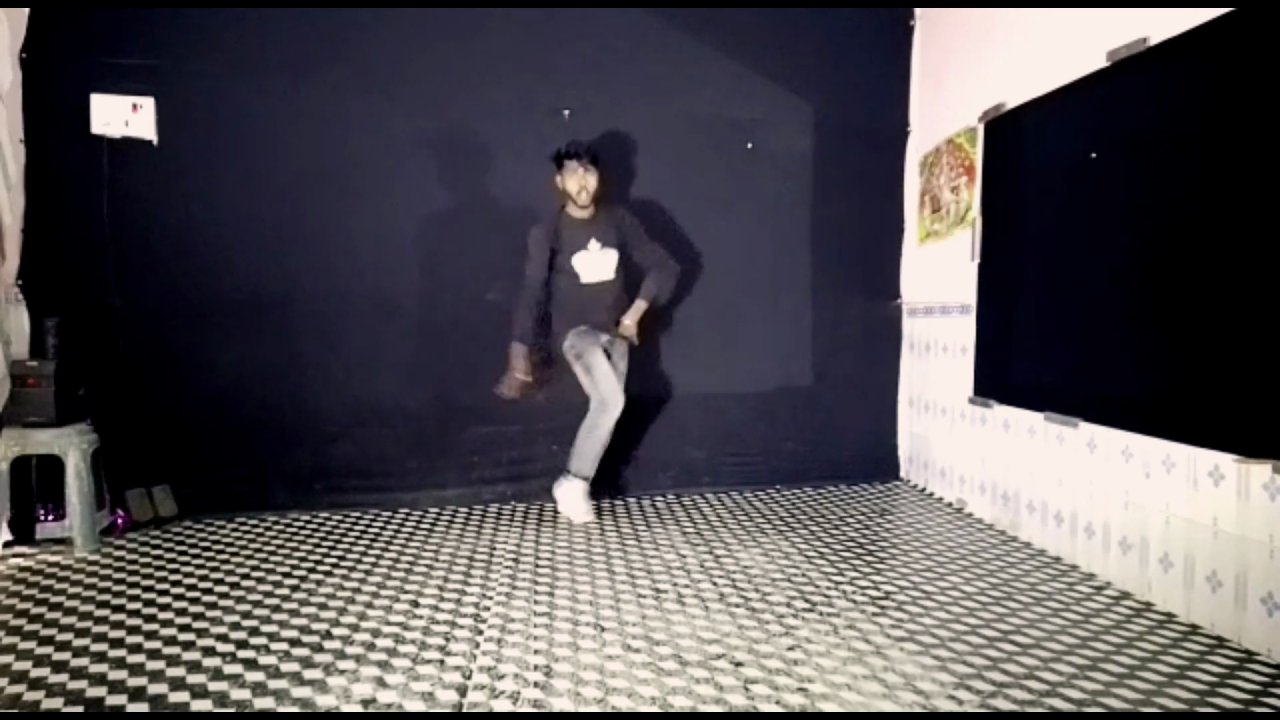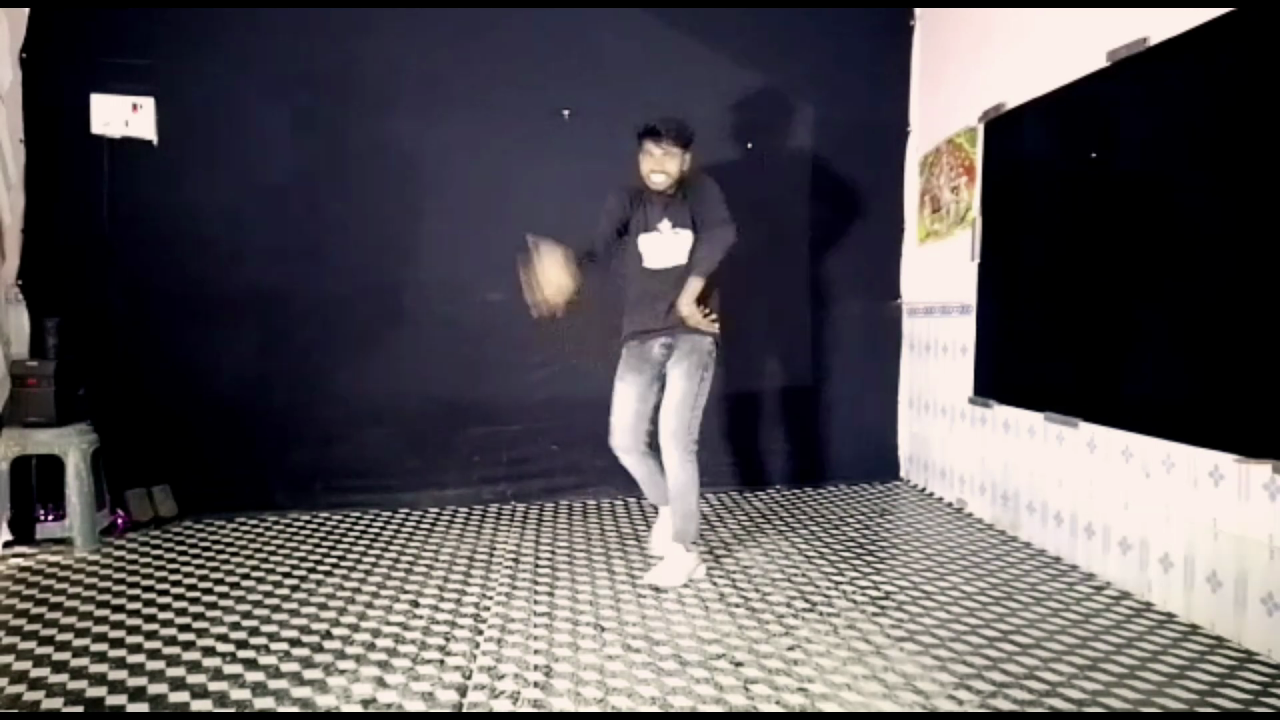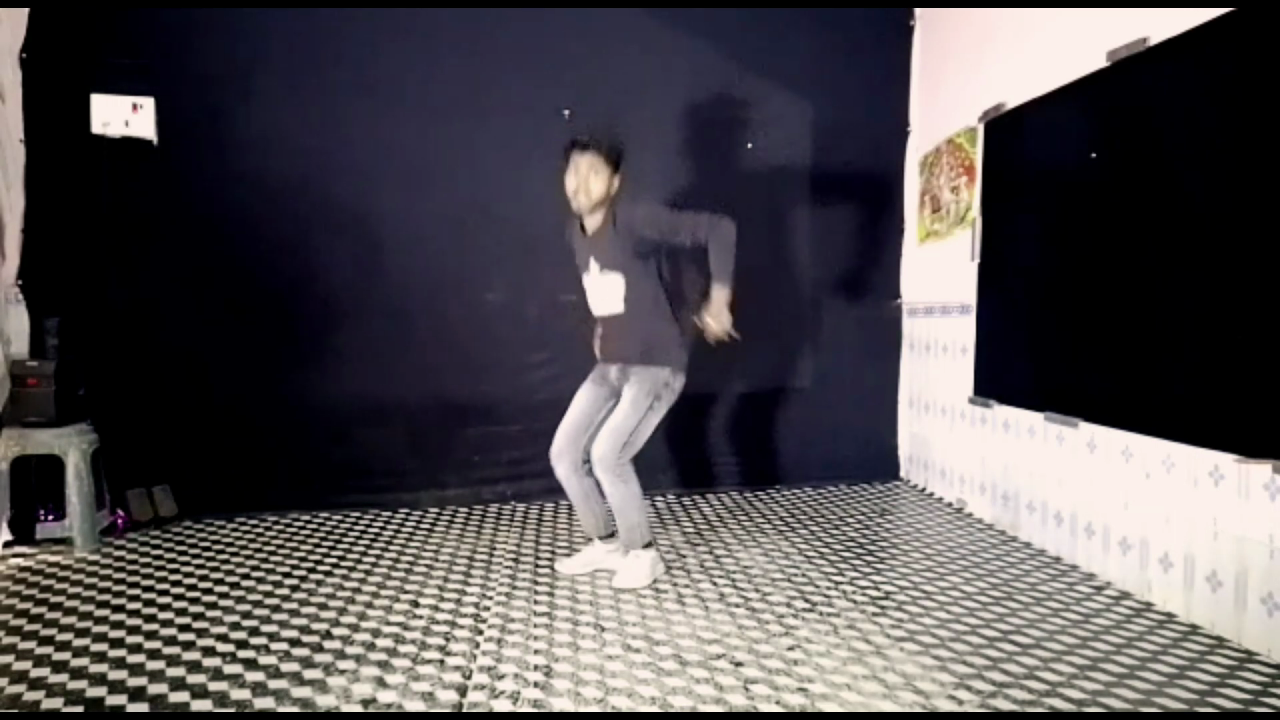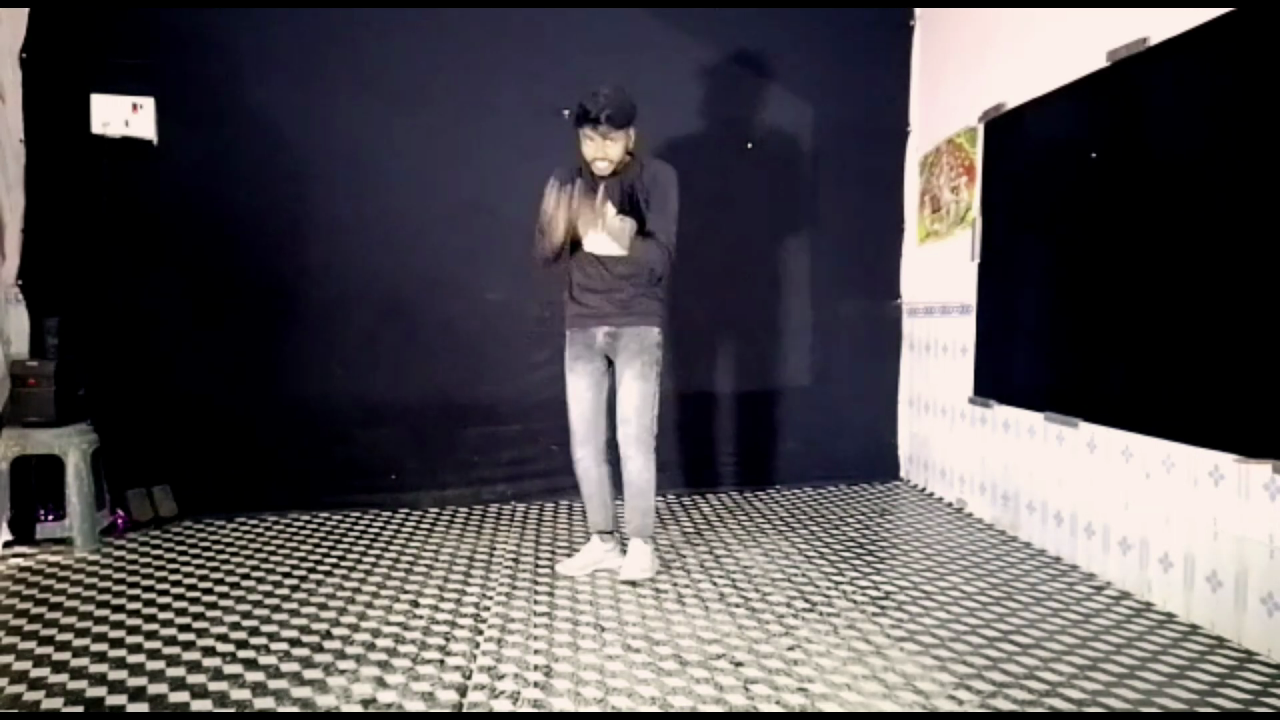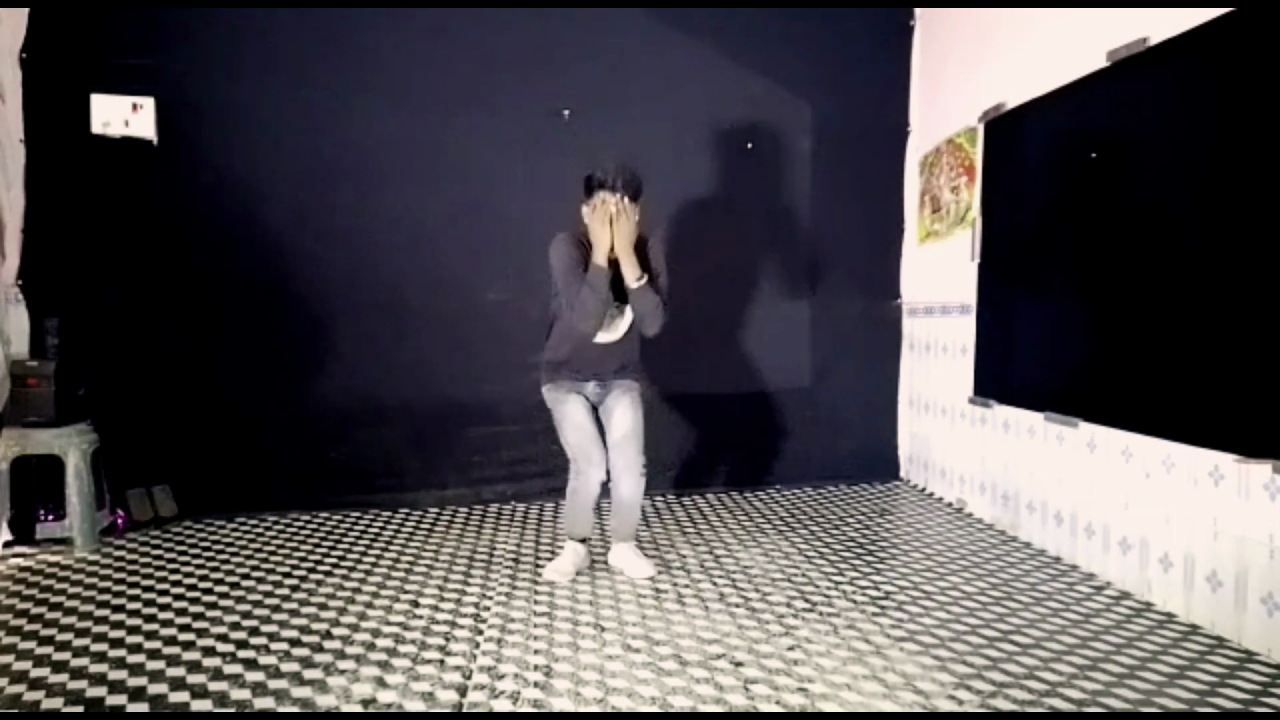
dt=1s
person 1, frame 1
left shoulder: (618, 219)
right shoulder: (547, 233)
left elbow: (659, 265)
right elbow: (532, 294)
left wrist: (637, 310)
right wrist: (520, 357)
left hip: (619, 331)
right hip: (577, 330)
left knee: (604, 410)
right knee: (611, 401)
left ankle: (576, 491)
right ankle: (572, 478)
person 1, frame 2
left shoulder: (701, 190)
right shoulder: (626, 203)
left elbow: (722, 232)
right elbow: (601, 249)
left wrist: (691, 290)
right wrist: (567, 267)
left hip: (690, 339)
right hip: (640, 339)
left knee: (675, 440)
right knee: (625, 438)
left ankle: (686, 551)
right ankle: (669, 511)
person 1, frame 3
left shoulder: (634, 220)
right shoulder: (577, 232)
left elbow: (719, 229)
left wrist: (717, 303)
left hip: (656, 367)
right hip: (611, 367)
left knee: (608, 458)
right knee: (565, 454)
left ankle: (643, 552)
right ankle: (604, 542)
person 1, frame 4
left shoulder: (655, 176)
right shoulder: (568, 183)
left elbow: (658, 258)
right elbow: (547, 254)
left wrist: (613, 227)
right wrist: (555, 231)
left hip: (638, 329)
right hip: (583, 329)
left knee: (635, 439)
right knee: (584, 440)
left ankle: (639, 543)
right ankle: (602, 542)
person 1, frame 5
left shoulder: (643, 250)
right shoulder: (568, 247)
left elbow: (651, 323)
right elbow: (579, 323)
left wrist: (627, 258)
right wrist: (600, 257)
left hip: (619, 379)
right hip: (564, 377)
left knee: (629, 470)
right knee: (590, 467)
left ankle: (623, 544)
right ankle: (574, 545)
